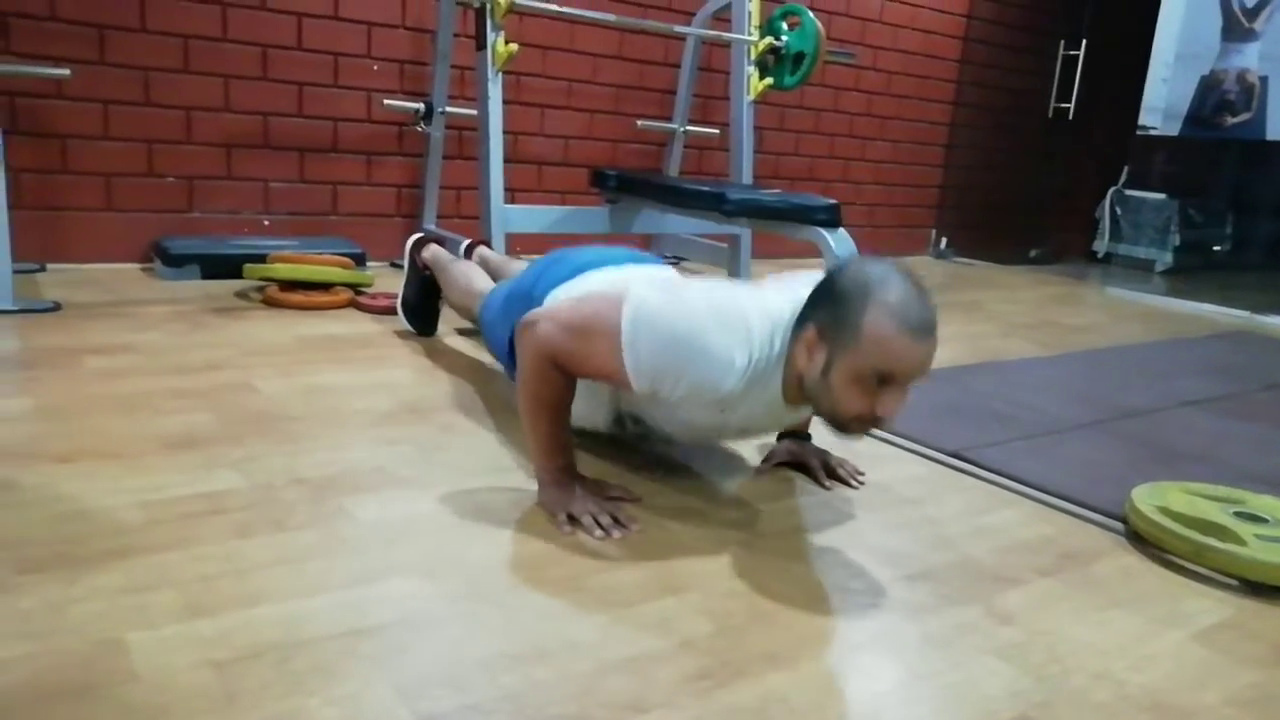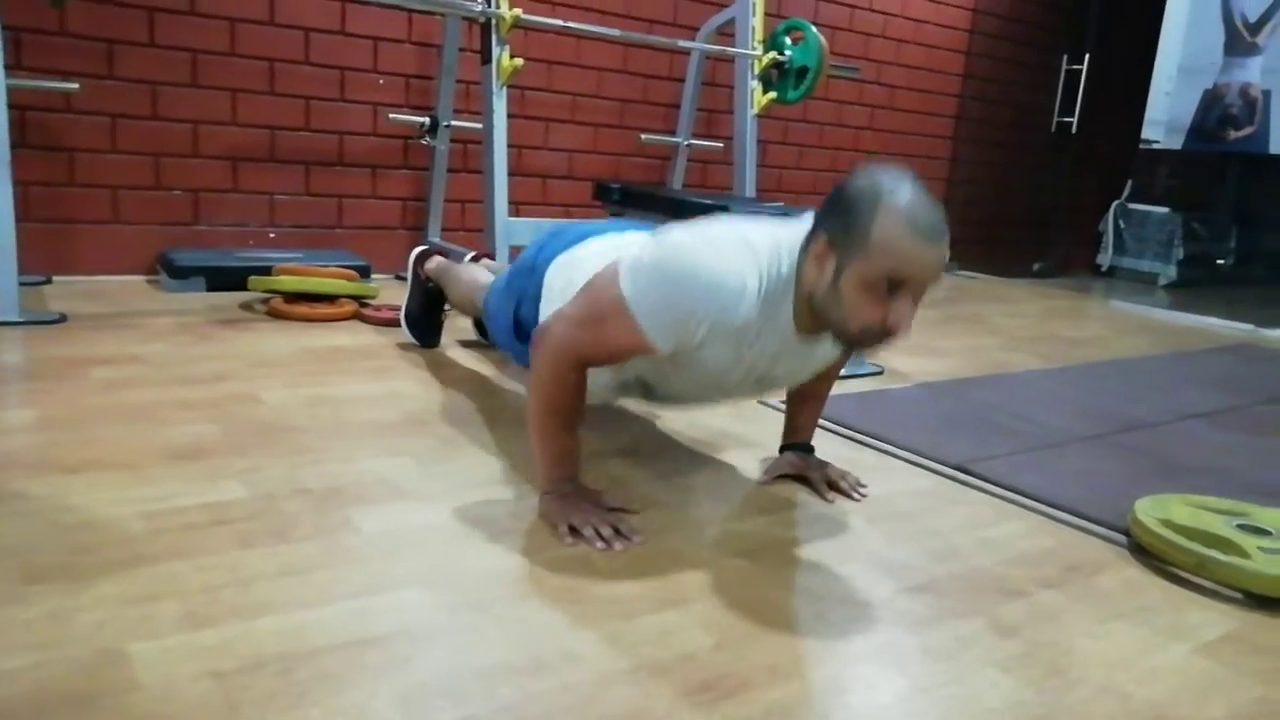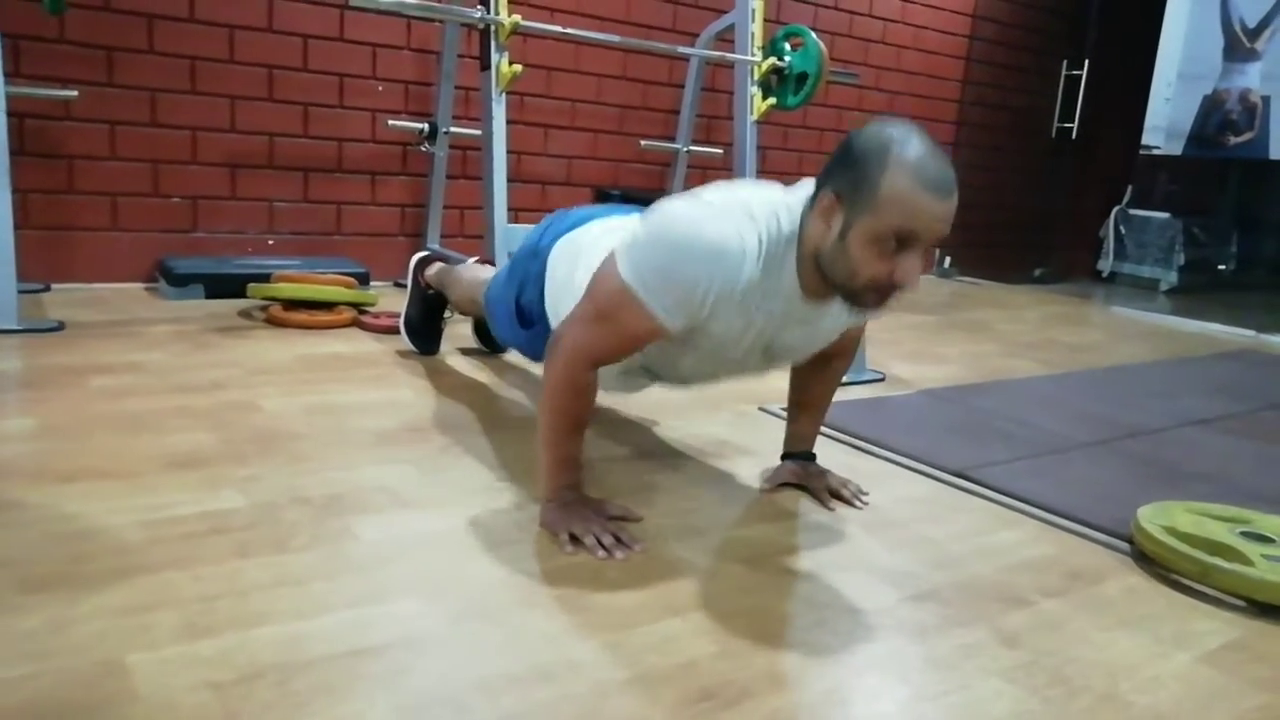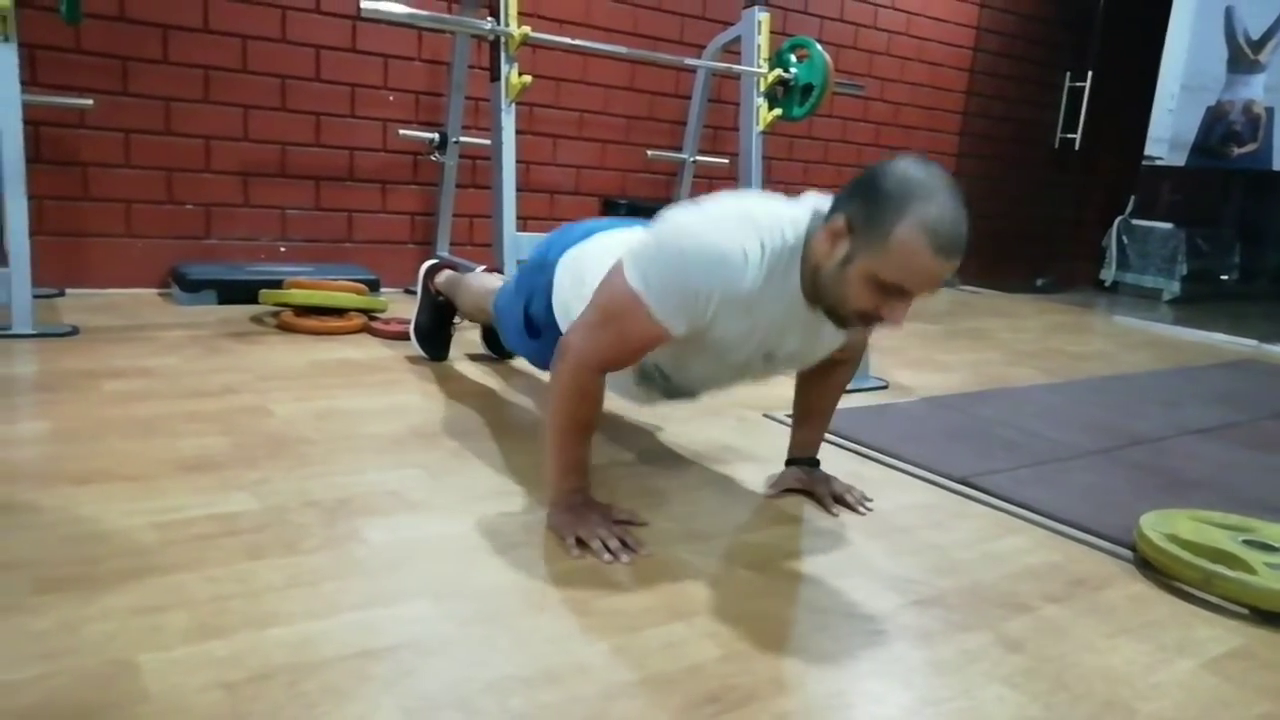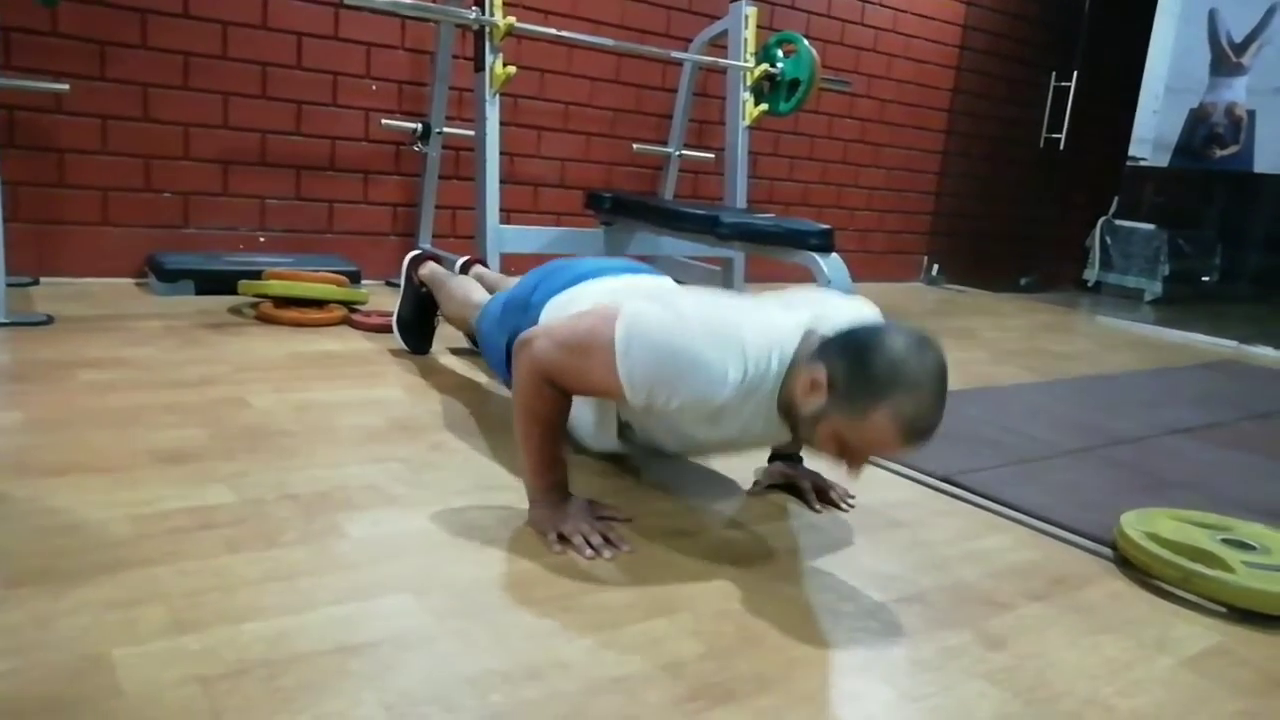
dt=1s
person 1, frame 1
left shoulder: (837, 323)
right shoulder: (717, 353)
right elbow: (540, 335)
left wrist: (793, 434)
right wrist: (556, 479)
left hip: (641, 280)
right hip: (558, 304)
right knee: (491, 304)
left ankle: (478, 252)
right ankle: (432, 256)
person 1, frame 2
left shoulder: (852, 294)
right shoulder: (717, 285)
left elbow: (824, 352)
right elbow: (559, 343)
left wrist: (797, 446)
right wrist: (558, 488)
left hip: (636, 261)
right hip: (564, 274)
right knee: (493, 301)
left ankle: (483, 262)
right ankle: (436, 269)
person 1, frame 3
left shoulder: (858, 264)
right shoulder: (715, 248)
left elbow: (833, 339)
right elbow: (573, 350)
left wrist: (801, 454)
right wrist: (561, 493)
left hip: (639, 248)
right hip: (566, 258)
right knee: (495, 320)
left ankle: (479, 264)
right ankle: (434, 276)
person 1, frame 4
left shoulder: (862, 265)
right shoulder: (717, 253)
left elbow: (836, 357)
right elbow: (580, 359)
left wrist: (803, 462)
right wrist: (568, 502)
left hip: (644, 287)
right hip: (572, 273)
right knee: (504, 316)
left ankle: (486, 278)
right ankle: (444, 285)
person 1, frame 5
left shoulder: (854, 338)
right shoulder: (709, 367)
right elbow: (534, 357)
left wrist: (786, 458)
right wrist: (548, 499)
left hip: (633, 294)
right hip: (557, 308)
right knee: (483, 320)
left ankle: (476, 270)
right ankle: (428, 274)
